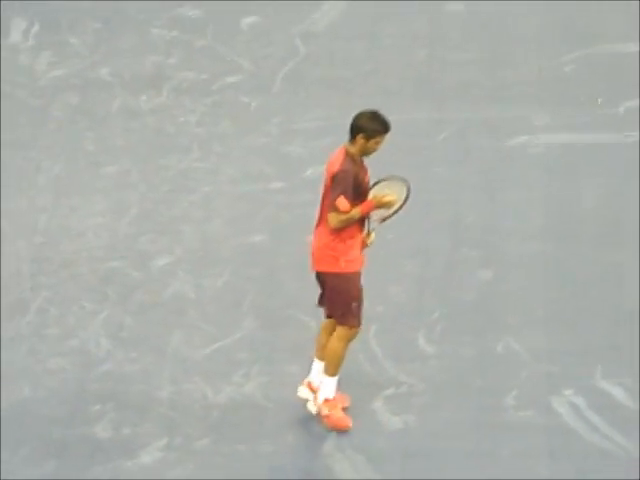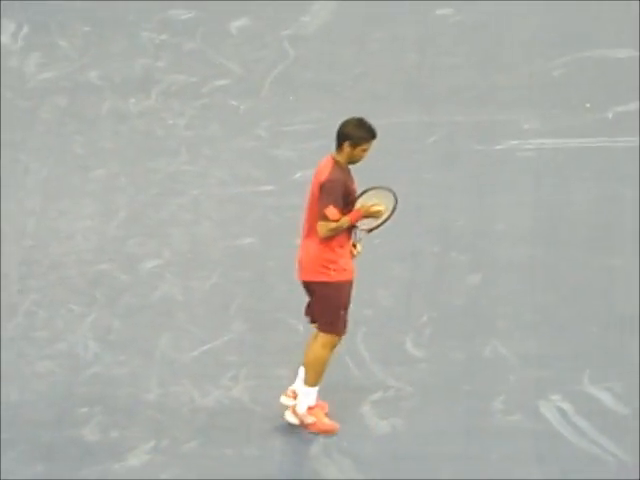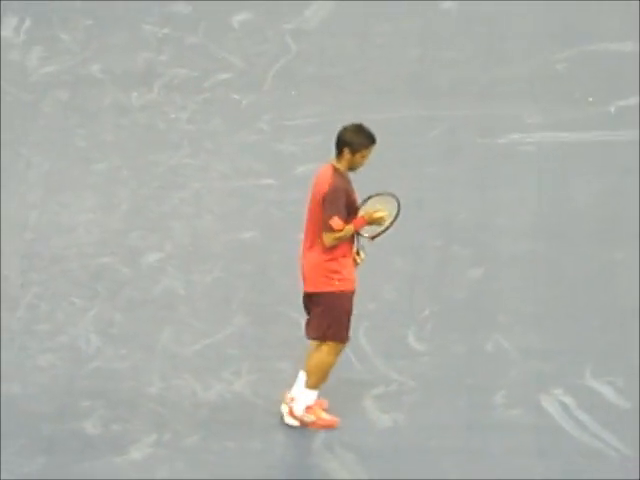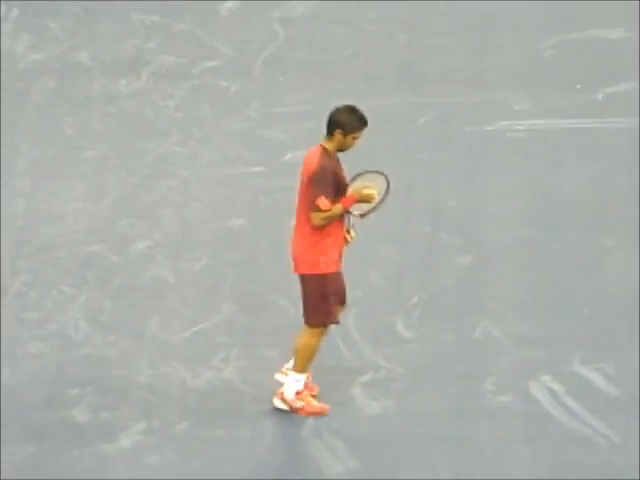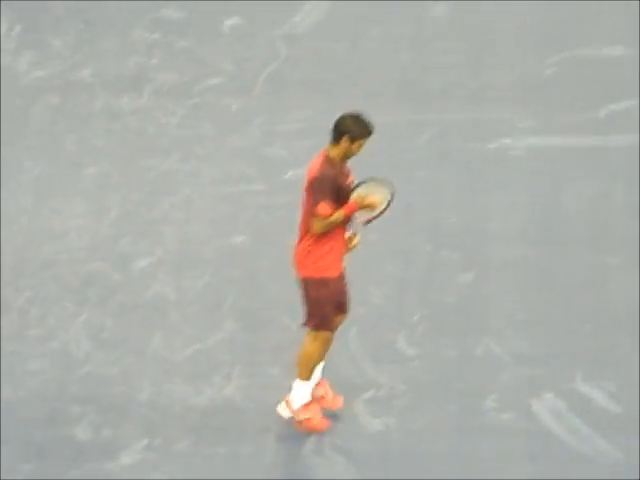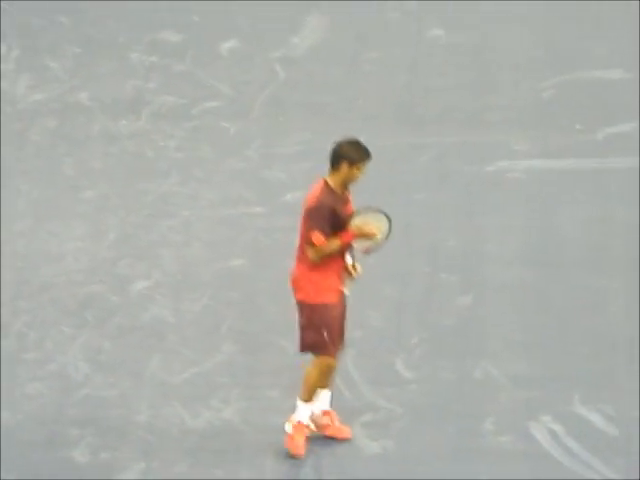
dt=0.1s
person 1, frame 1
left shoulder: (352, 160)
right shoulder: (345, 170)
right elbow: (336, 220)
left wrist: (361, 232)
right wrist: (372, 205)
left hip: (340, 255)
right hip: (337, 259)
left knee: (335, 319)
right knee: (348, 327)
left ankle: (315, 383)
right ankle: (325, 398)
person 1, frame 2
left shoulder: (333, 168)
right shoulder: (336, 178)
right elbow: (326, 228)
left wrist: (347, 242)
right wrist: (360, 213)
left hip: (317, 264)
right hip: (327, 268)
left knee: (324, 331)
right knee: (329, 336)
left ankle: (298, 392)
right ankle: (303, 408)
person 1, frame 3
left shoulder: (330, 175)
right shoulder: (337, 186)
right elbow: (331, 238)
left wrist: (350, 251)
right wrist: (364, 221)
left hip: (318, 272)
right hip: (331, 277)
left knee: (325, 337)
right knee: (333, 343)
left ankle: (298, 394)
right ankle: (301, 407)
person 1, frame 4
left shoulder: (326, 157)
right shoulder: (323, 167)
right elbow: (319, 217)
left wrist: (342, 229)
right wrist: (354, 199)
left hip: (325, 252)
right hip: (316, 257)
left knee: (335, 307)
right knee: (317, 325)
left ankle: (292, 370)
right ankle: (290, 394)
person 1, frame 5
left shoulder: (336, 165)
right shoulder: (325, 174)
right elbow: (319, 225)
left wrist: (345, 234)
right wrist: (355, 206)
left hip: (329, 259)
right hip: (317, 262)
left knee: (335, 317)
right knee: (321, 331)
left ankle: (314, 383)
right ankle: (297, 402)
person 1, frame 6
left shoulder: (340, 193)
right shoulder: (321, 203)
right elbow: (315, 253)
left wrist: (347, 261)
right wrist: (352, 236)
left hip: (332, 286)
right hip: (314, 290)
left knee: (333, 351)
right knee: (324, 358)
left ankle: (321, 413)
right ankle: (299, 420)
